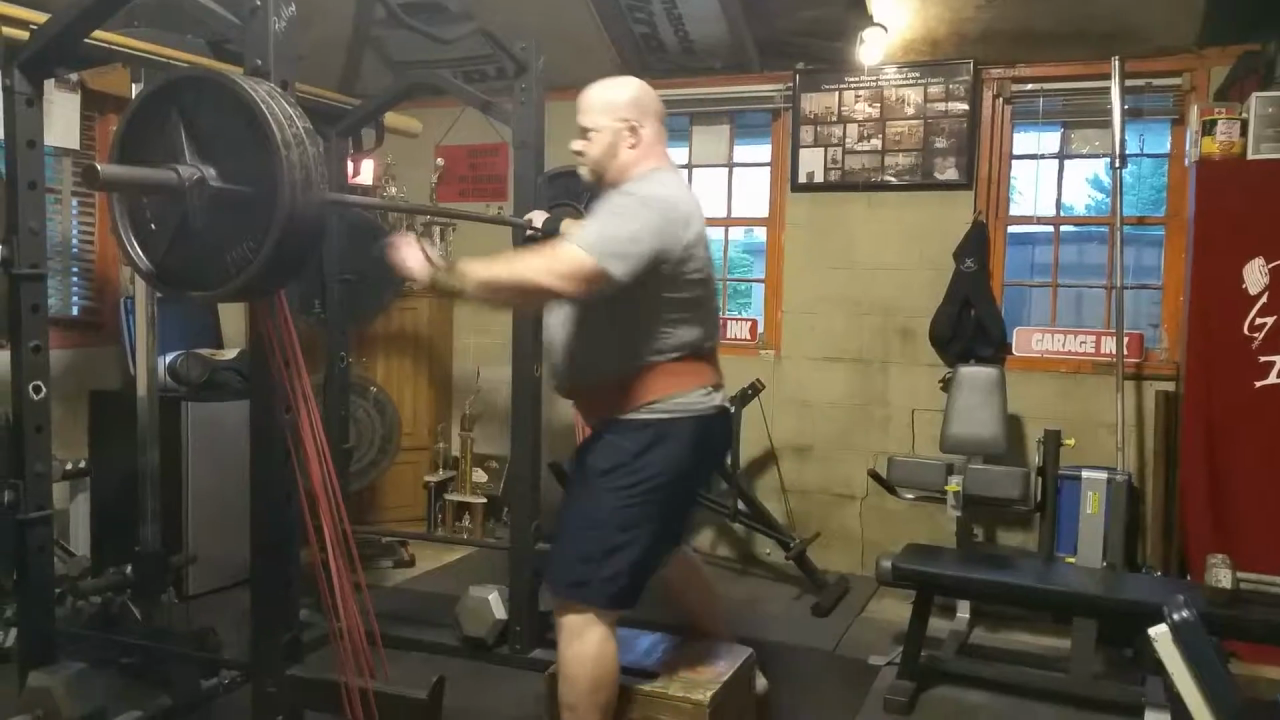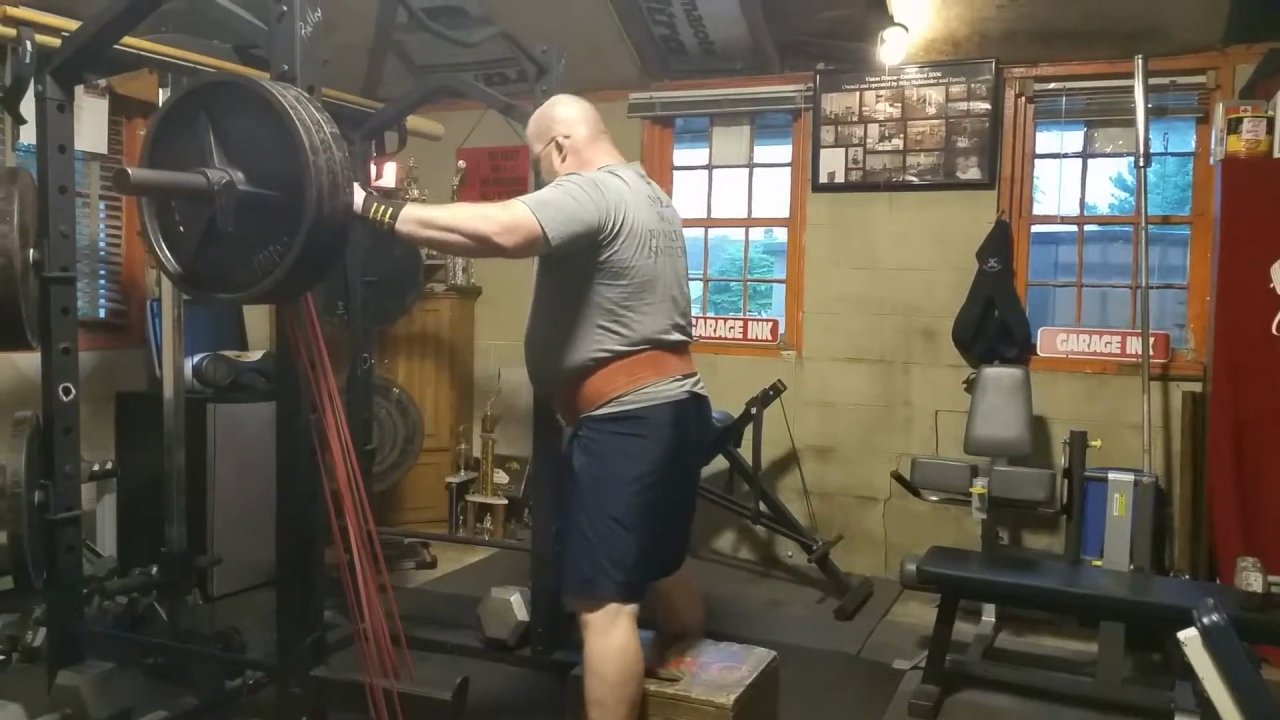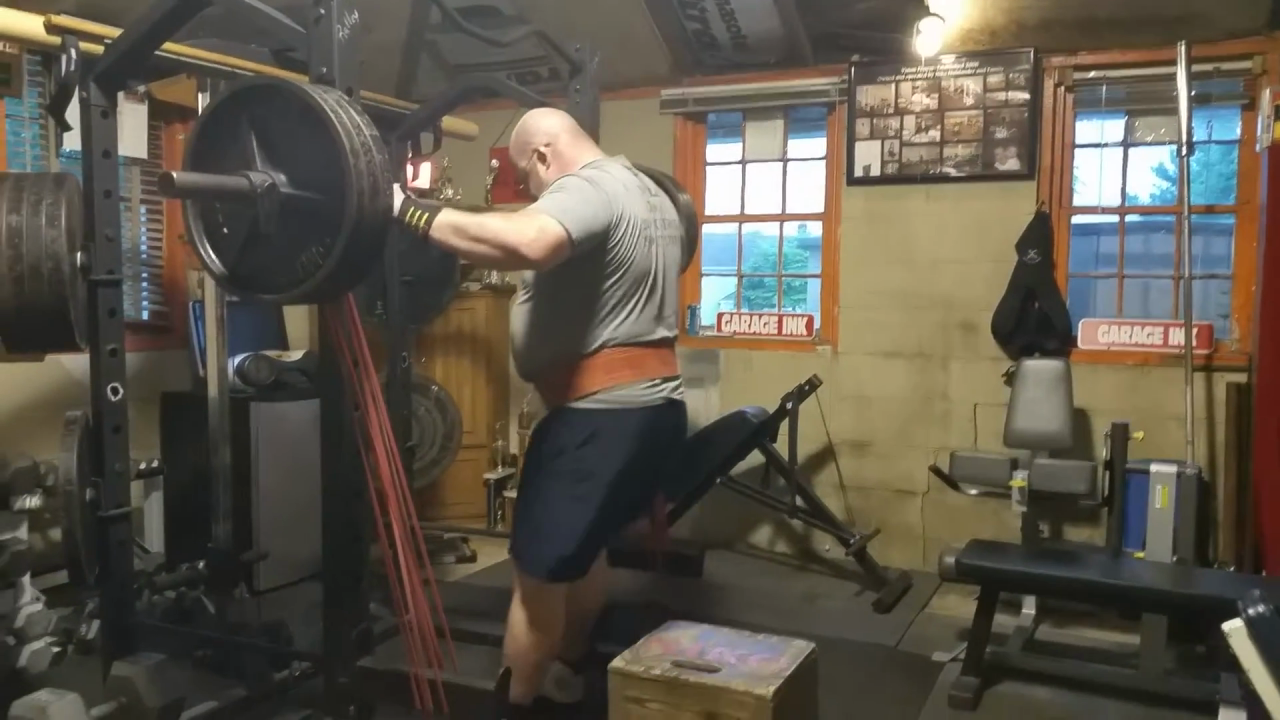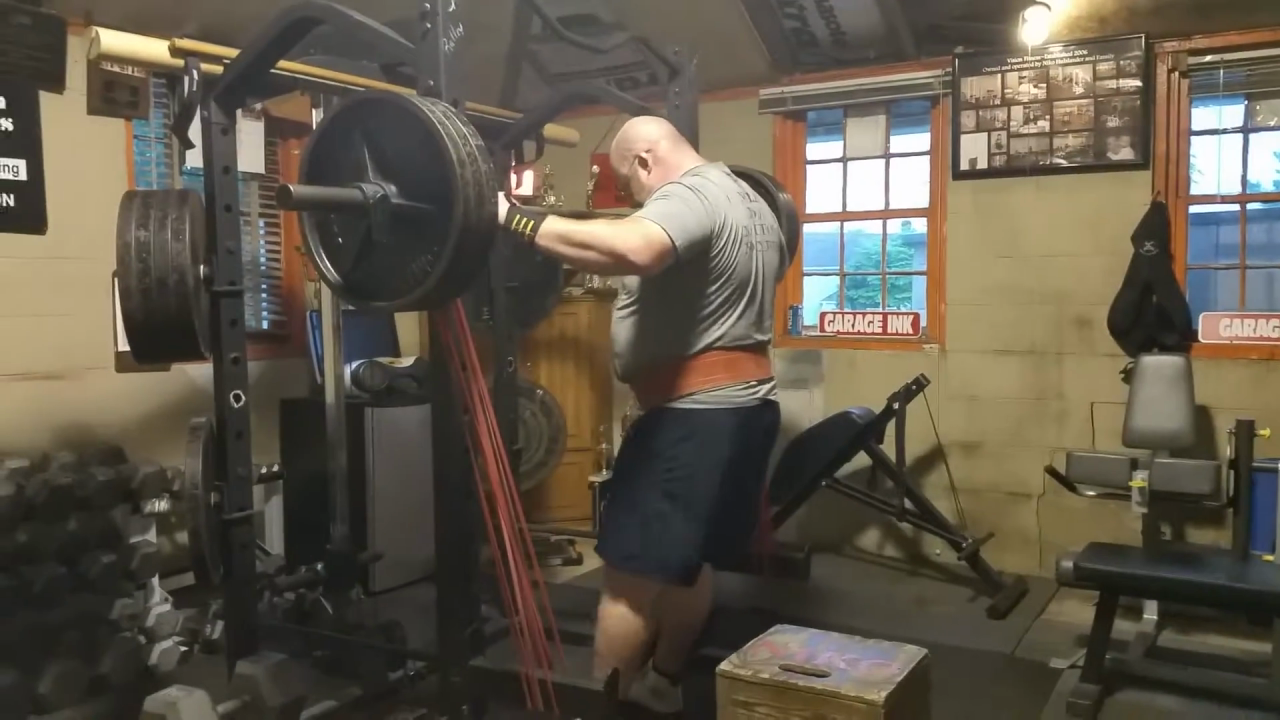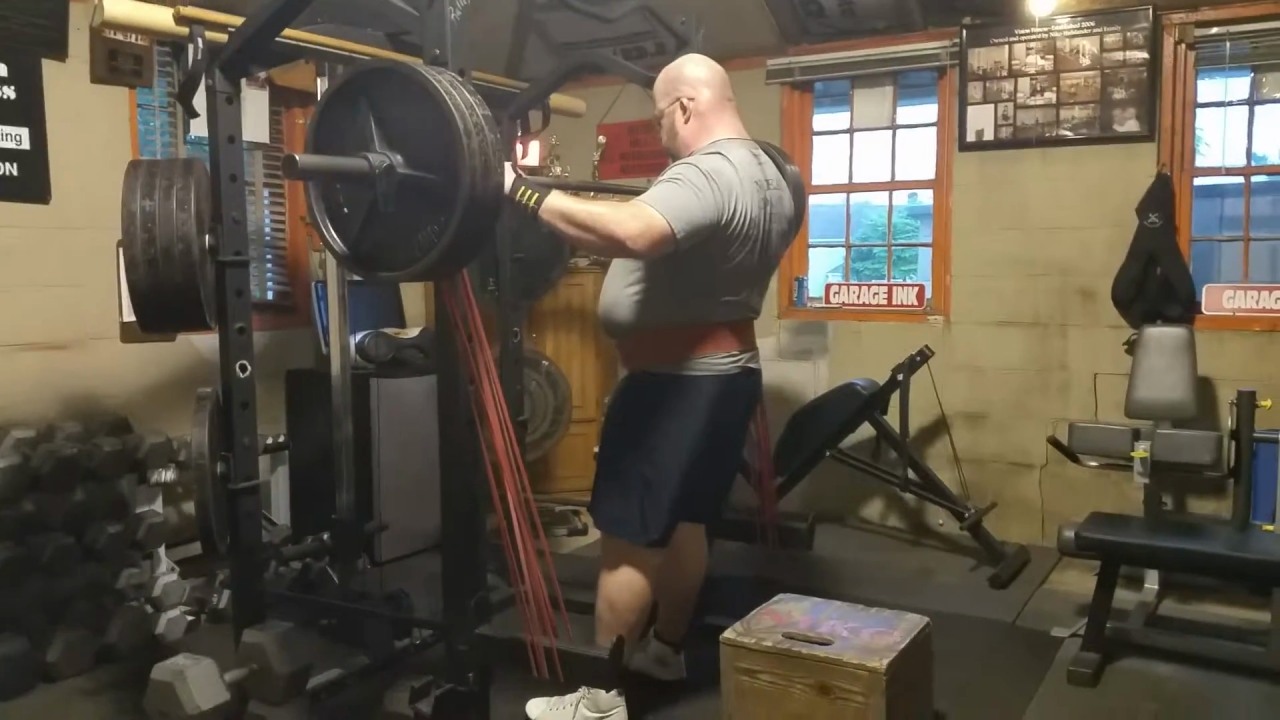
dt=1s
person 1, frame 1
left shoulder: (647, 203)
right shoulder: (646, 199)
left elbow: (554, 273)
right elbow: (585, 245)
left wrist: (439, 273)
right wrist: (552, 224)
left hip: (652, 427)
right hip: (672, 419)
left knee: (579, 603)
right knee: (658, 550)
person 1, frame 2
left shoulder: (593, 192)
right shoulder: (646, 195)
left elbow: (498, 230)
left wrist: (373, 207)
left hip: (626, 421)
right hip: (673, 407)
left knee: (604, 603)
right knee: (662, 567)
person 1, frame 3
left shoulder: (587, 189)
right shoulder: (648, 192)
left elbow: (525, 243)
left wrist: (414, 212)
left hip: (603, 410)
right hip: (654, 402)
left knee: (541, 570)
right knee: (581, 540)
person 1, frame 4
left shoulder: (690, 197)
right shoulder: (748, 200)
left elbow: (631, 248)
left wrist: (520, 220)
left hip: (696, 413)
right hip: (746, 404)
left knee: (630, 570)
right knee: (687, 558)
right ankle: (662, 682)
person 1, frame 5
left shoulder: (706, 175)
right shoulder: (768, 177)
left elbow: (631, 233)
left wrist: (524, 192)
left hip: (676, 379)
right hip: (728, 371)
left knee: (629, 537)
right knee: (682, 521)
right ankle: (665, 649)
